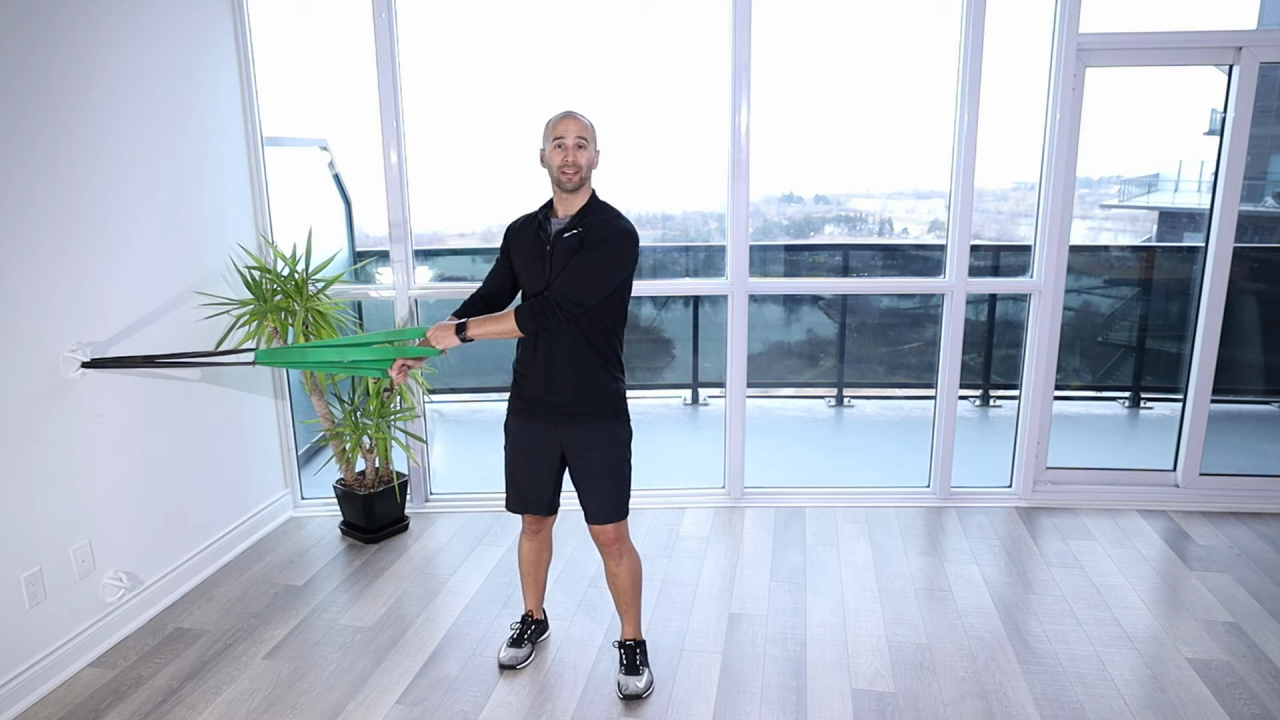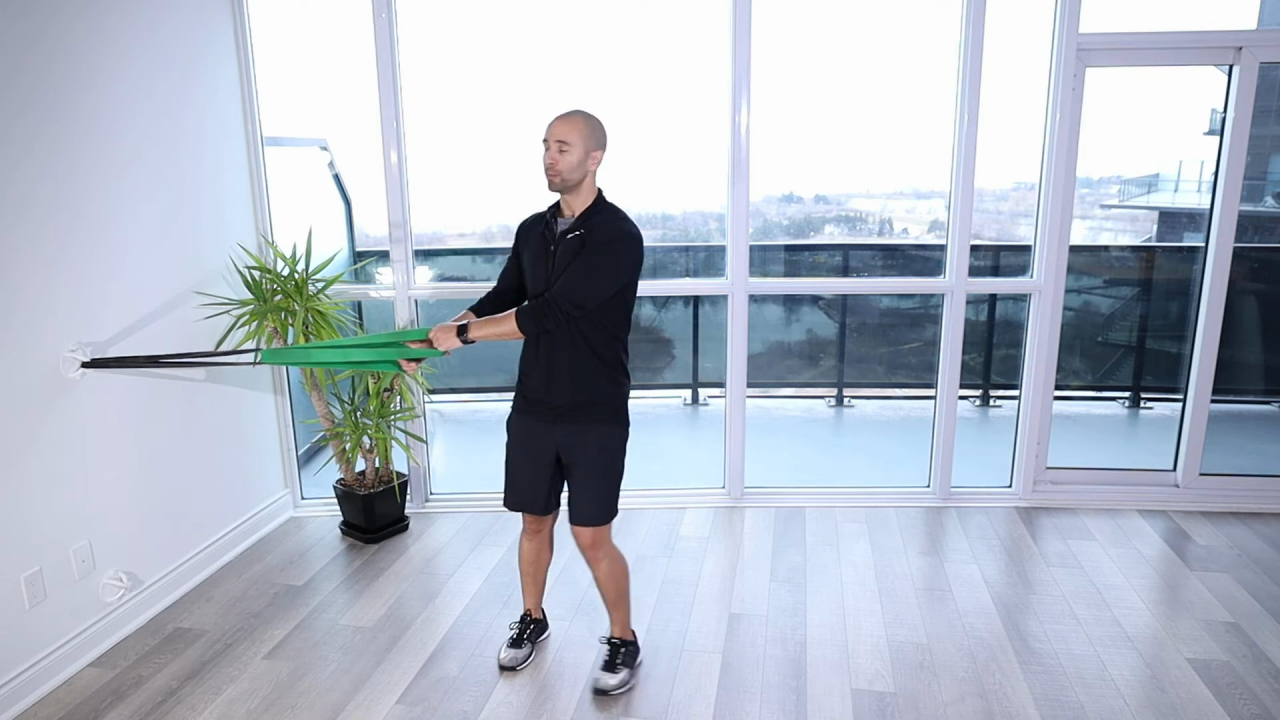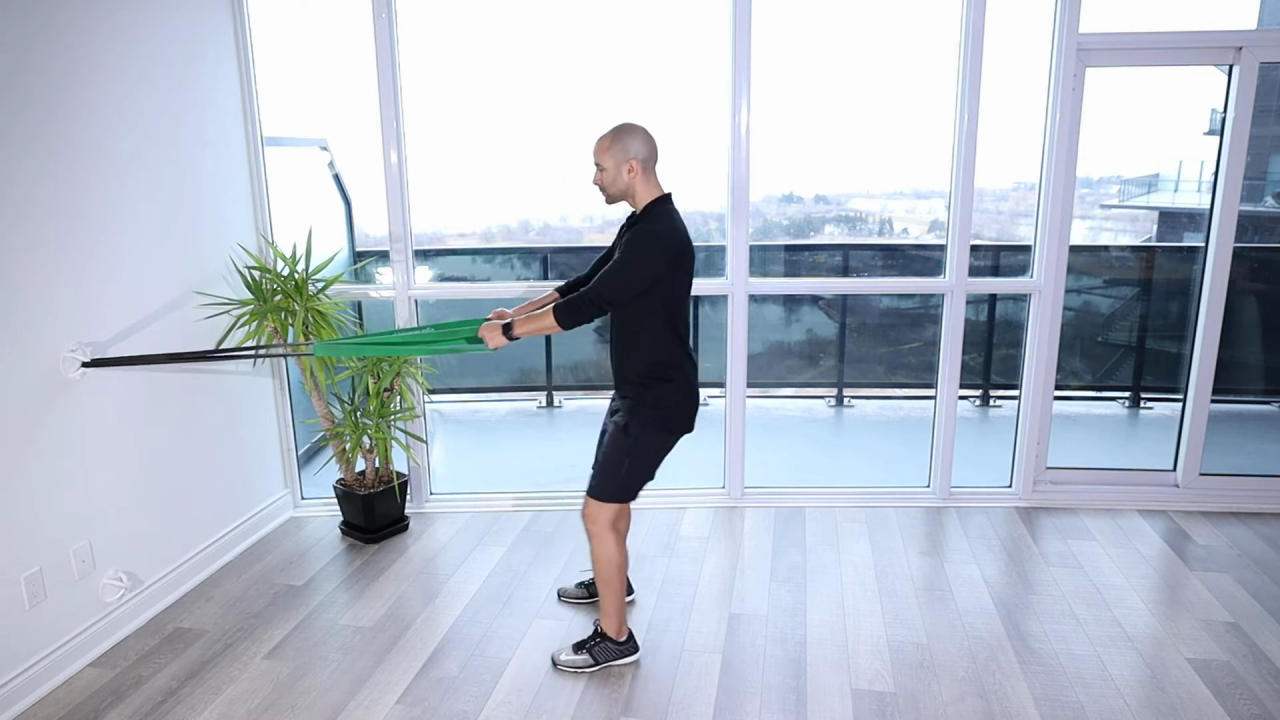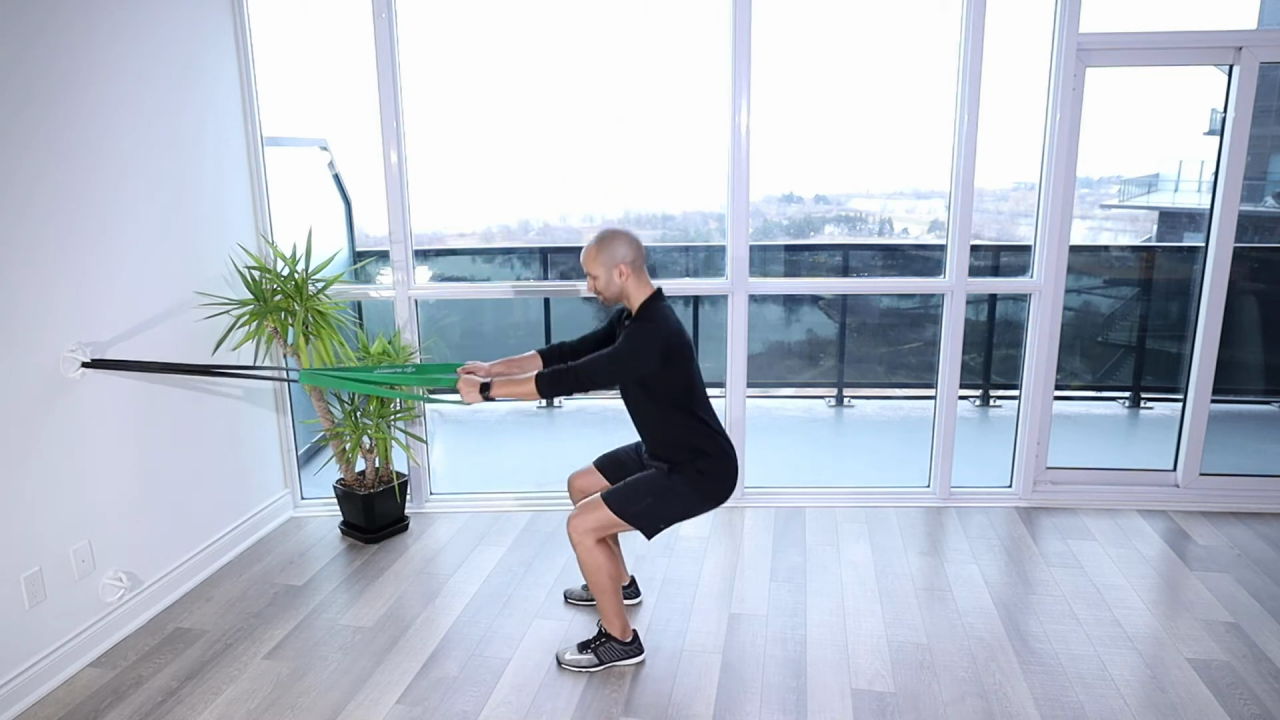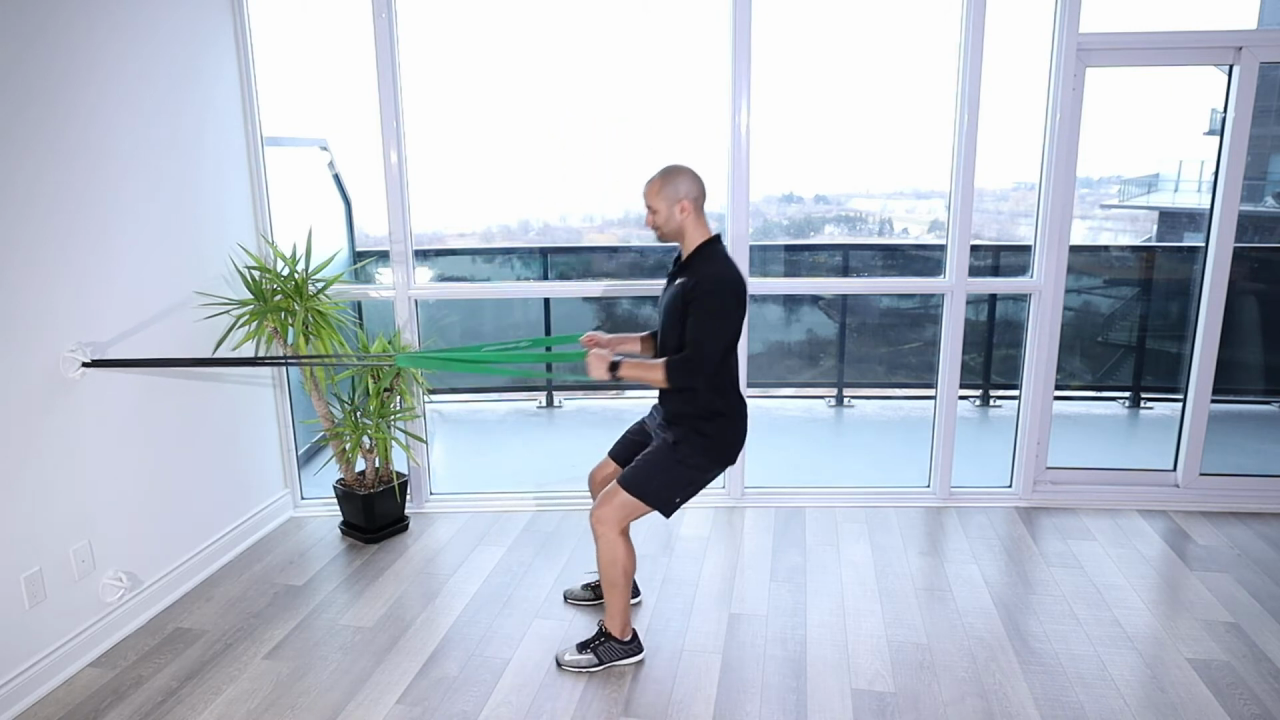
dt=1s
person 1, frame 1
left shoulder: (614, 233)
right shoulder: (521, 232)
left elbow: (550, 309)
right elbow: (488, 298)
left wrist: (462, 331)
right wrist: (422, 350)
left hip: (597, 416)
right hip: (531, 412)
left knee: (611, 536)
right knee: (534, 522)
left ankle: (632, 644)
right ankle: (533, 619)
person 1, frame 2
left shoulder: (619, 236)
right shoulder: (533, 230)
left elbow: (550, 313)
right elbow: (500, 298)
left wrist: (463, 333)
right wrist: (436, 341)
left hip: (596, 415)
right hip: (534, 408)
left knee: (592, 537)
right knee: (535, 522)
left ankle: (623, 641)
right ankle: (532, 619)
person 1, frame 3
left shoulder: (659, 235)
right shoulder: (641, 226)
left elbow: (591, 304)
right elbow: (584, 282)
left wrist: (510, 332)
right wrist: (518, 311)
left hip: (657, 400)
right hip: (639, 391)
left knee: (598, 511)
right knee: (613, 491)
left ankle: (615, 636)
right ankle: (613, 580)
person 1, frame 4
left shoulder: (653, 335)
right shoulder: (633, 318)
left elbow: (574, 379)
right elbow: (571, 352)
left wrist: (487, 390)
right wrist: (494, 368)
left hip: (699, 471)
right hip: (668, 452)
left knee: (583, 526)
right knee: (581, 485)
left ankle: (619, 639)
right ankle: (620, 582)
person 1, frame 5
left shoulder: (717, 279)
right shoulder: (688, 265)
left elbow: (692, 369)
left wrist: (615, 367)
right wrist: (614, 342)
left hip: (705, 433)
right hip: (671, 417)
left knee: (606, 514)
right knee: (600, 482)
left ankle: (618, 637)
right ankle: (619, 582)
